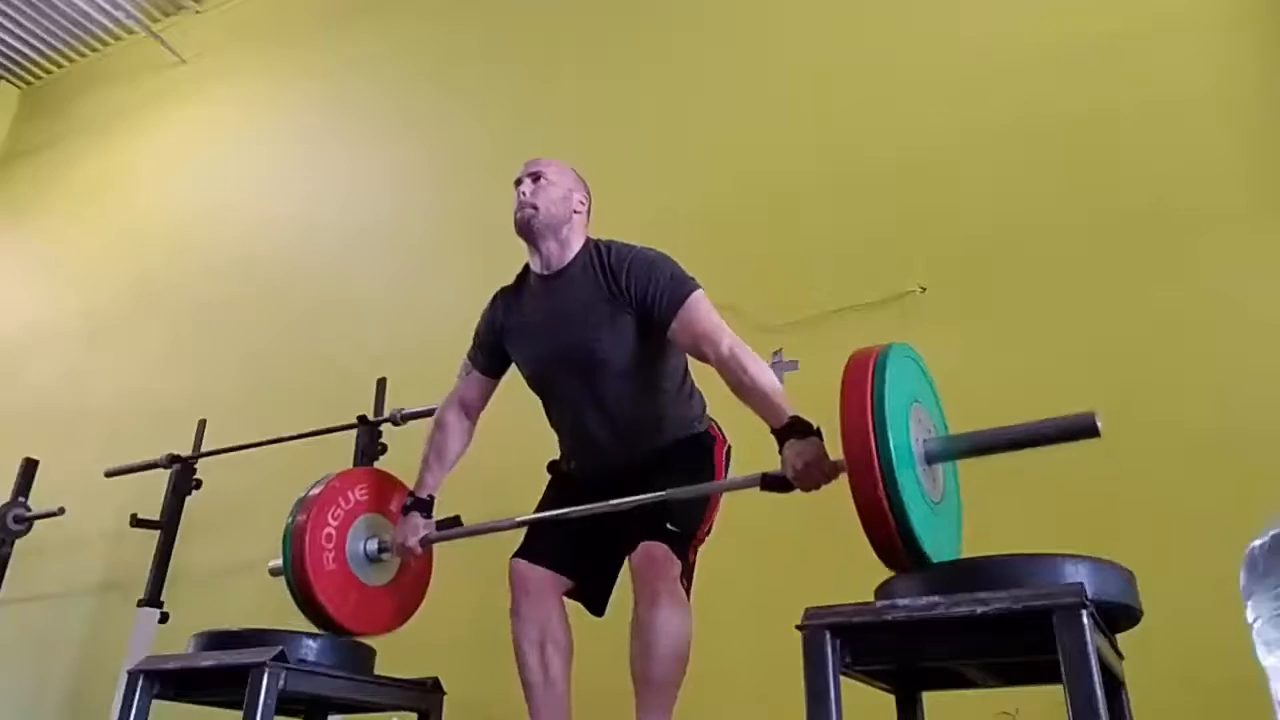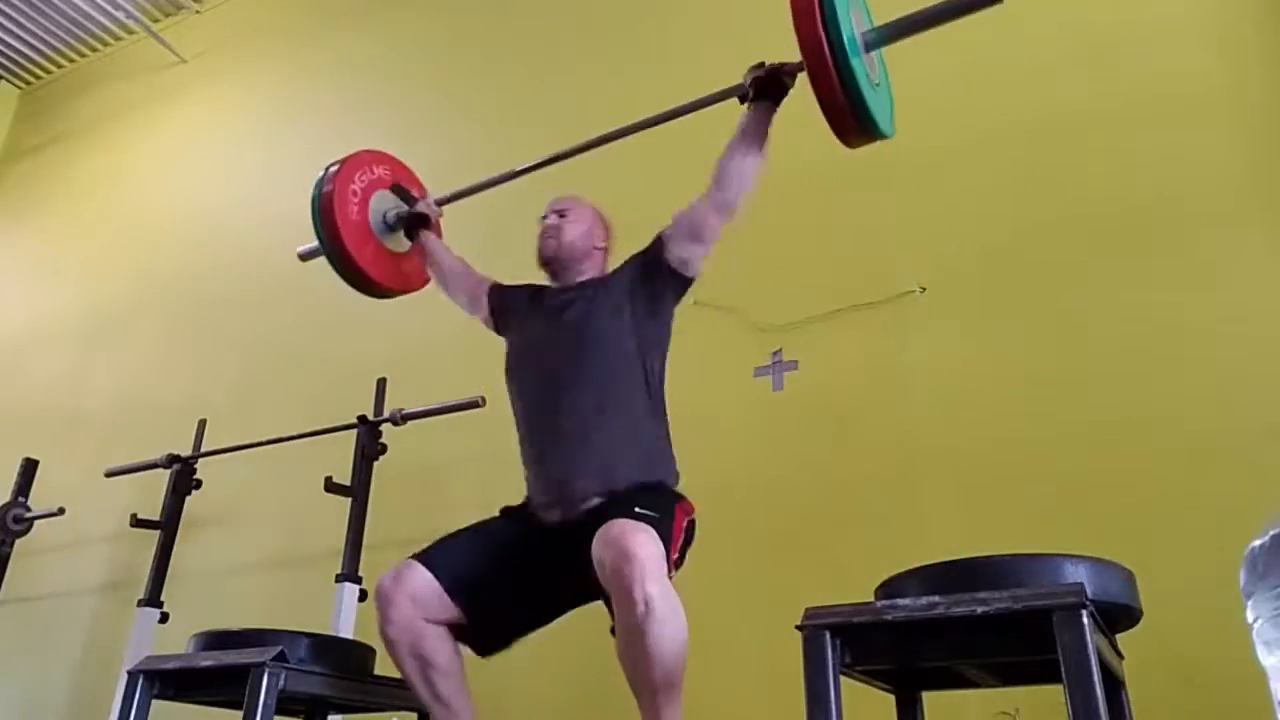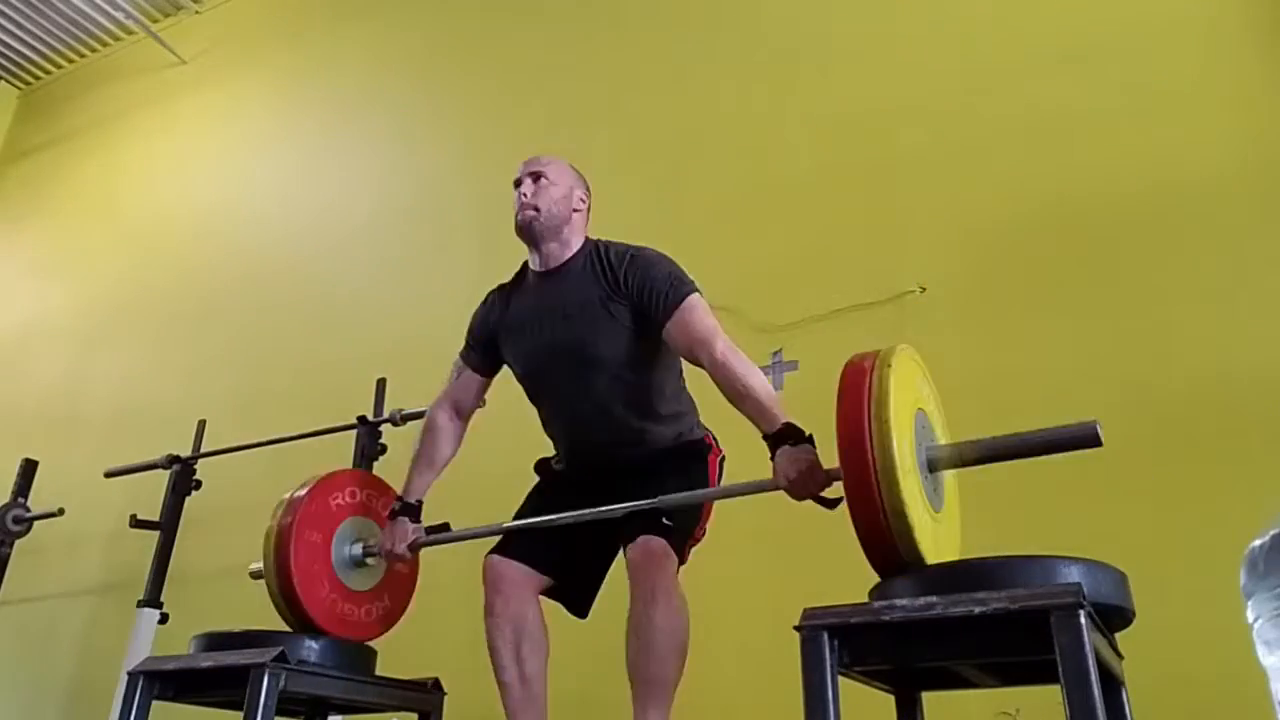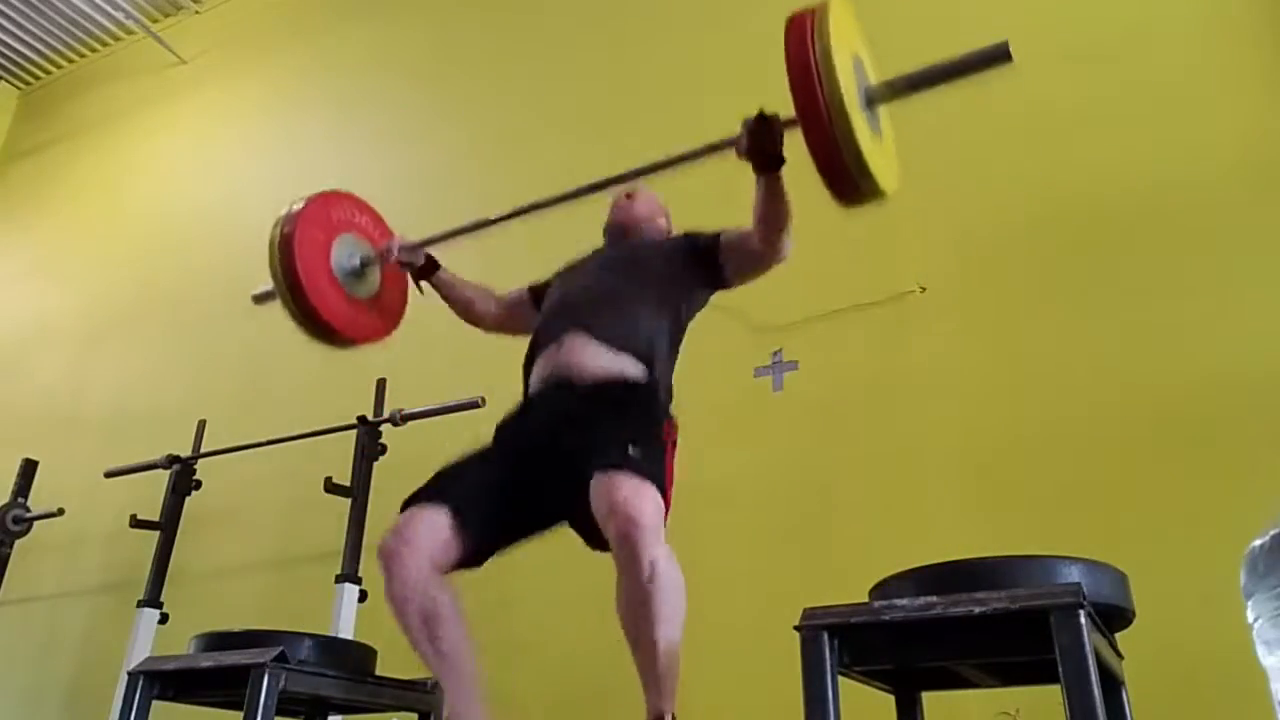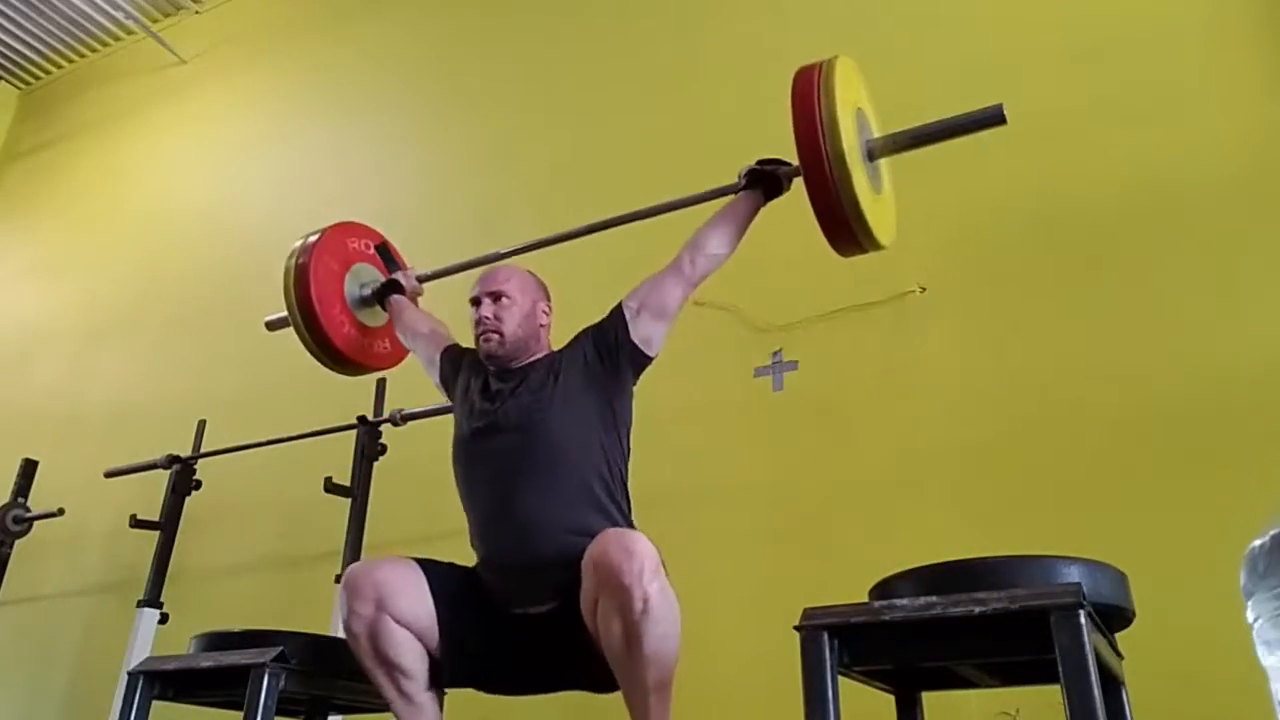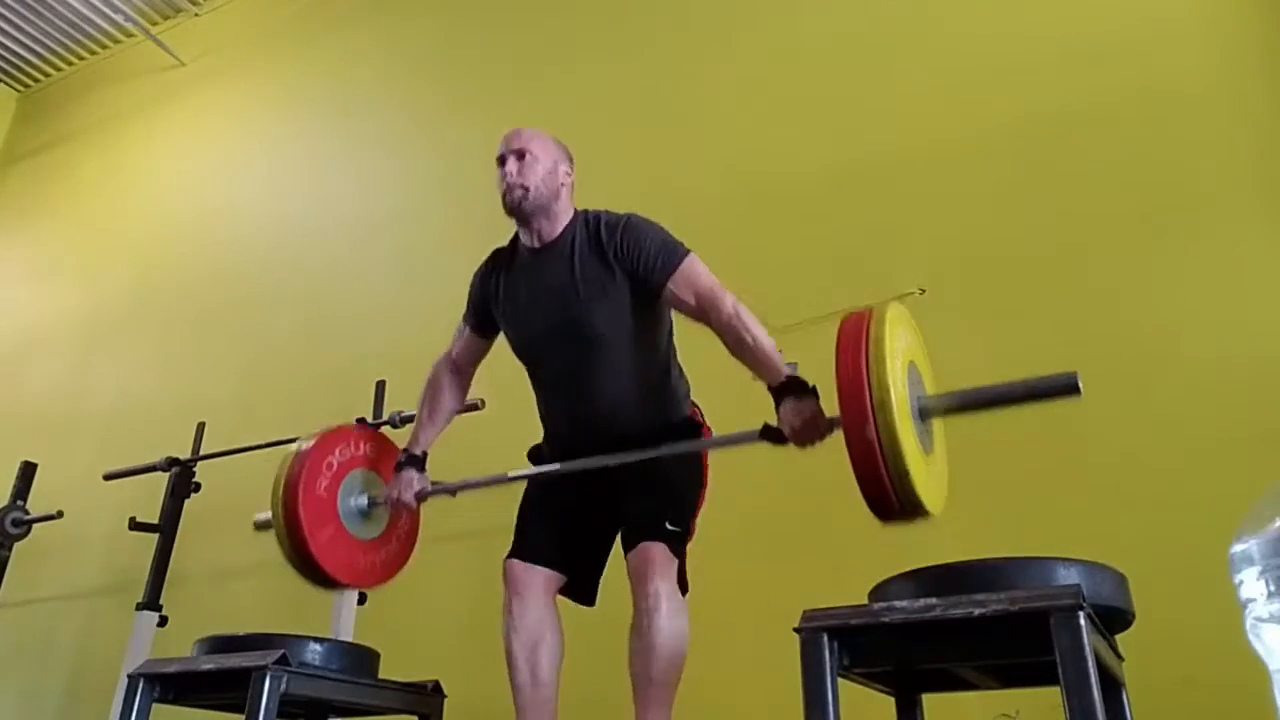
dt=0.7s
person 1, frame 1
left shoulder: (631, 270)
right shoulder: (507, 310)
left elbow: (722, 348)
right elbow: (460, 408)
left wrist: (794, 433)
right wrist: (420, 503)
left hip: (676, 455)
right hip: (588, 470)
left knee: (655, 566)
right knee: (531, 577)
person 1, frame 2
left shoulder: (642, 288)
right shoulder: (521, 309)
left elbow: (718, 202)
right elbow: (462, 283)
left wrist: (761, 107)
right wrist: (424, 230)
left hip: (630, 504)
right hip: (541, 526)
left knee: (632, 564)
right knee: (400, 596)
person 1, frame 3
left shoulder: (631, 270)
right shoulder: (501, 307)
left elbow: (716, 351)
right elbow: (452, 408)
left wrist: (785, 438)
right wrist: (409, 506)
left hip: (667, 461)
right hip: (581, 468)
left knee: (651, 564)
right knee: (505, 577)
person 1, frame 4
left shoulder: (680, 255)
right shoulder: (572, 276)
left elbow: (766, 248)
right elbow: (494, 310)
left wrist: (768, 167)
right wrist: (425, 270)
left hip: (618, 406)
right hip: (534, 420)
left knee: (635, 523)
right knee: (409, 545)
person 1, frame 5
left shoulder: (594, 363)
right shoulder: (467, 378)
left elbow: (685, 273)
right elbow: (422, 336)
left wrist: (756, 194)
left hip: (599, 615)
left knee: (625, 560)
right knee: (367, 587)
person 1, frame 6
left shoulder: (620, 238)
right shoulder: (495, 275)
left elbow: (717, 308)
right elbow: (454, 368)
left wrist: (788, 389)
right wrist: (416, 456)
left hip: (658, 445)
right hip: (571, 454)
left knee: (654, 568)
right knee: (527, 581)
